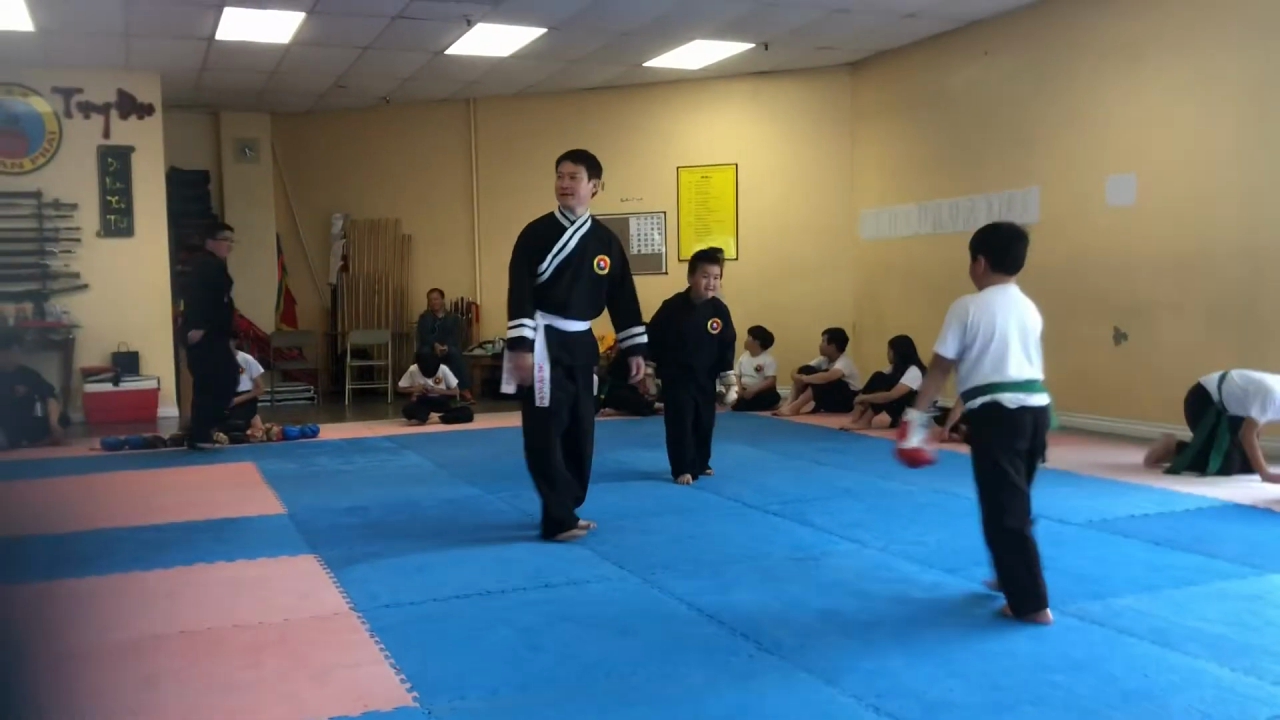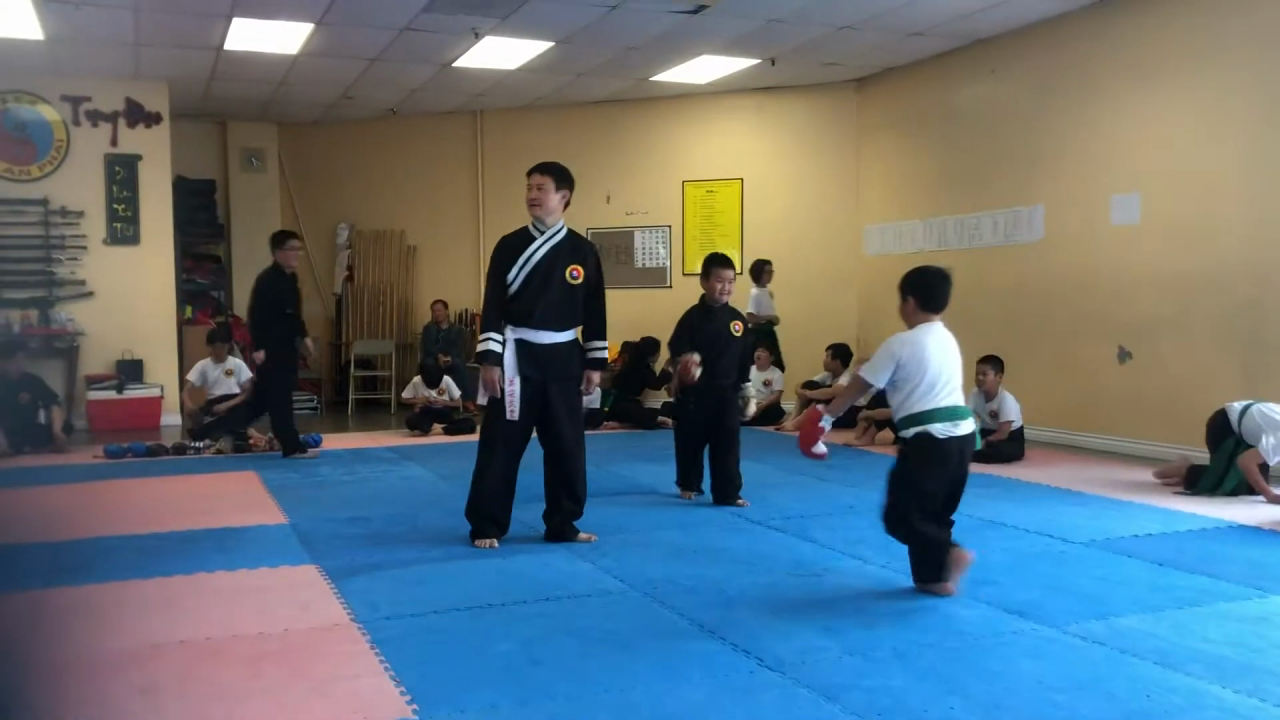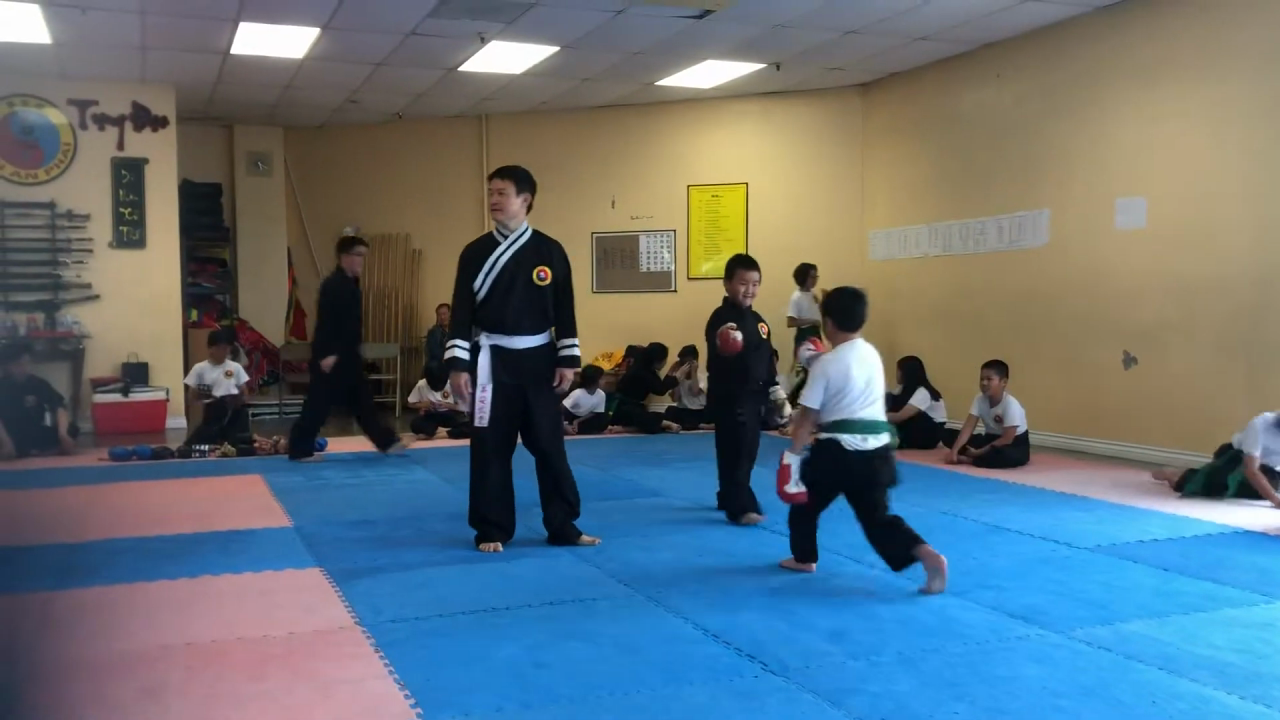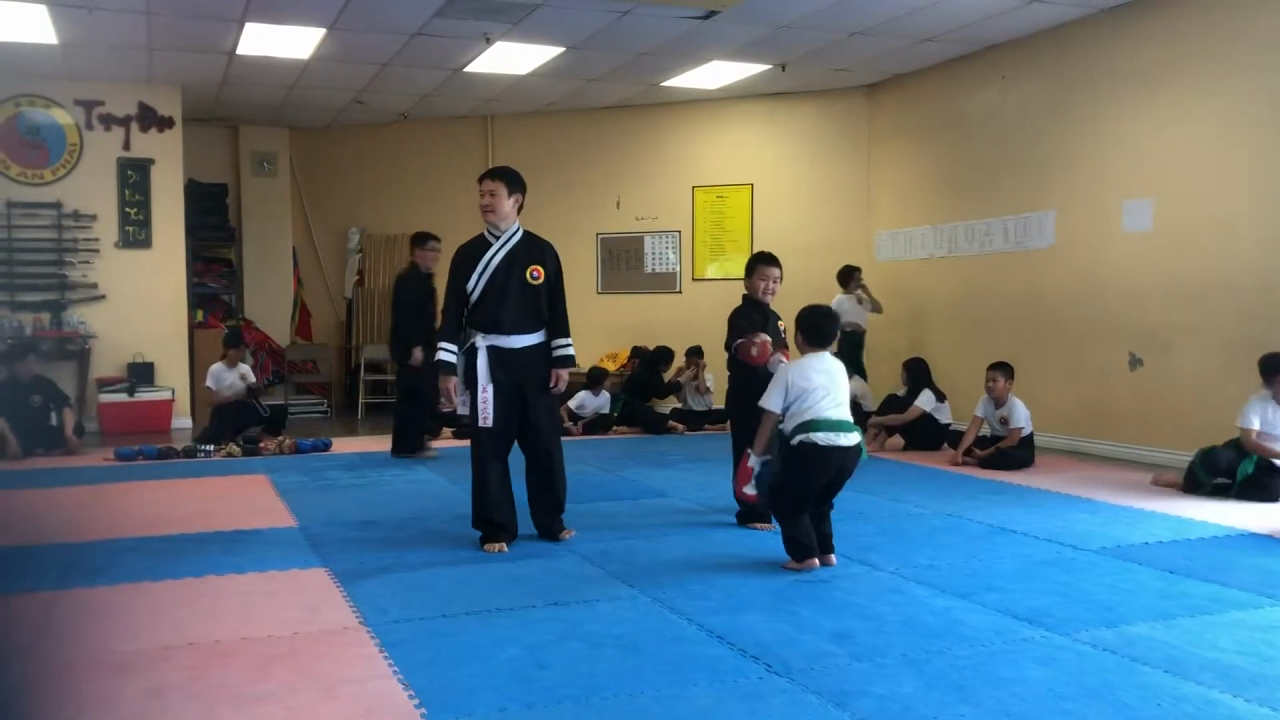
dt=0.4s
person 1, frame 1
left shoulder: (606, 240)
right shoulder: (537, 233)
left elbow: (623, 296)
right elbow: (520, 294)
left wrist: (634, 349)
right wrist: (522, 346)
left hip: (580, 343)
right hip: (542, 341)
left knee: (579, 432)
right knee: (545, 429)
left ankle: (564, 511)
right ankle: (558, 518)
person 1, frame 2
left shoulder: (582, 250)
right shoulder: (510, 246)
left elbow: (595, 311)
right elbow: (493, 306)
left wrist: (595, 362)
right wrist: (489, 358)
left hip: (563, 357)
right hip: (517, 355)
left knee: (567, 445)
right knee: (501, 443)
left ankle: (562, 524)
right ankle: (487, 525)
person 1, frame 3
left shoulder: (549, 251)
right shoulder: (475, 252)
left elbow: (564, 310)
right elbow: (461, 313)
left wrist: (567, 360)
right wrist: (458, 364)
left hip: (538, 360)
right hip: (492, 362)
left knee: (549, 445)
right knee: (491, 448)
left ankle: (563, 526)
right ankle: (492, 529)
person 1, frame 4
left shoulder: (541, 251)
right shoulder: (468, 254)
left elbow: (557, 310)
right elbow: (452, 314)
left wrist: (562, 361)
right wrist: (446, 368)
left hip: (535, 359)
right hip: (489, 362)
left knee: (545, 444)
right knee: (490, 447)
left ankle: (550, 520)
right ankle: (496, 529)
person 2, frame 1
left shoulder: (967, 307)
right shoulder: (1028, 308)
left elbow: (941, 367)
left wrist: (917, 415)
left hip: (995, 413)
right hip: (1036, 408)
left knee: (1004, 508)
right knee: (1013, 501)
left ankle: (1032, 603)
right ankle: (1015, 577)
person 2, frame 2
left shoulder: (900, 344)
right shoulder: (948, 340)
left elbow: (860, 386)
left wrist: (825, 416)
right wrist: (889, 391)
left hip: (928, 439)
right hip: (962, 434)
left knee: (899, 513)
right knee: (931, 506)
left ankle: (950, 555)
right ankle: (937, 576)
person 2, frame 3
left shoulder: (826, 364)
right shoulder: (872, 355)
left elbow: (807, 415)
left wrist: (793, 455)
left hip: (839, 449)
right hip: (876, 446)
left knee: (806, 500)
right knee: (876, 514)
left ankle: (803, 558)
right ankle: (924, 553)
person 2, frame 4
left shoulder: (789, 372)
right shoulder: (839, 368)
left elbow: (770, 420)
left wrist: (756, 457)
left hip: (811, 447)
right hip: (850, 446)
left knee: (787, 503)
right knee: (819, 500)
left ankle: (805, 555)
right ankle: (826, 552)
person 3, frame 1
left shoulder: (720, 310)
right shoulder: (672, 307)
left elbow: (727, 347)
right elbow: (653, 339)
left wrist: (728, 380)
left hip: (705, 378)
right hip: (676, 376)
left knee: (705, 423)
right knee: (680, 423)
left ankle: (699, 464)
right ankle: (683, 469)
person 3, frame 2
left shoulder: (737, 318)
right shoulder: (694, 316)
left elbow: (745, 357)
right elbow: (677, 347)
left wrist: (747, 392)
right wrist: (685, 360)
left hip: (726, 391)
right hip: (696, 392)
left knee: (728, 442)
right knee: (691, 441)
left ankle: (727, 493)
right ankle: (688, 484)
person 3, frame 3
left shoulder: (757, 320)
right shoulder: (721, 317)
left elbow: (767, 361)
right elbow: (716, 348)
left wrist: (777, 395)
right wrist: (723, 344)
left hip: (754, 395)
right hip: (729, 396)
left knee: (747, 452)
right knee: (736, 453)
left ankle: (730, 500)
right ankle: (742, 507)
person 3, frame 4
left shoulder: (773, 317)
right shoulder: (742, 315)
right elbow: (734, 344)
right wrist: (744, 348)
right hip: (748, 398)
left ankle: (767, 503)
right ankle: (753, 513)
person 4, frame 1
left shoulder: (212, 266)
right shoulder: (206, 266)
right elbow: (195, 298)
left wrist: (226, 337)
right wrist: (196, 327)
left hip: (212, 335)
right hip: (204, 335)
left knee: (206, 385)
right knee: (225, 382)
left ankle: (199, 436)
right ankle: (200, 434)
person 4, frame 2
left shoulder: (290, 278)
right shoulder: (267, 280)
right elbow: (256, 316)
left wrist: (304, 336)
right wrist: (258, 347)
left hip: (285, 346)
right hip: (271, 349)
left knee: (266, 397)
right knee: (279, 397)
right ankle: (292, 446)
person 4, frame 3
left shoulder: (351, 283)
right shoulder: (333, 285)
right elbow: (325, 322)
right wrist: (327, 353)
left hip: (348, 353)
right hip: (332, 355)
left knee: (362, 399)
right knee: (319, 402)
left ankle: (386, 441)
right ankle: (299, 449)
person 4, frame 4
left shoulder: (423, 278)
right shoulder: (407, 279)
right elbow: (403, 316)
left wrist: (419, 346)
right wrist: (415, 346)
left hip: (420, 346)
right hip: (408, 348)
left knee: (410, 397)
right knee: (425, 394)
left ankle: (404, 445)
right ankle: (415, 444)
